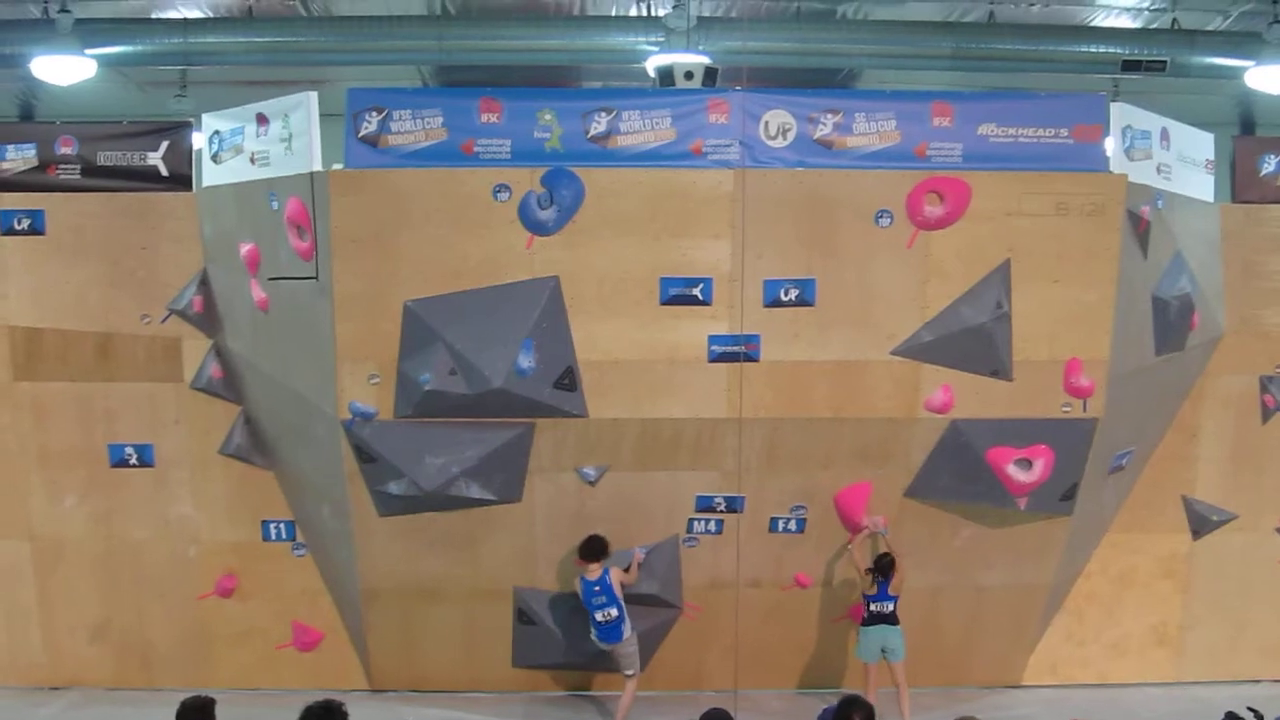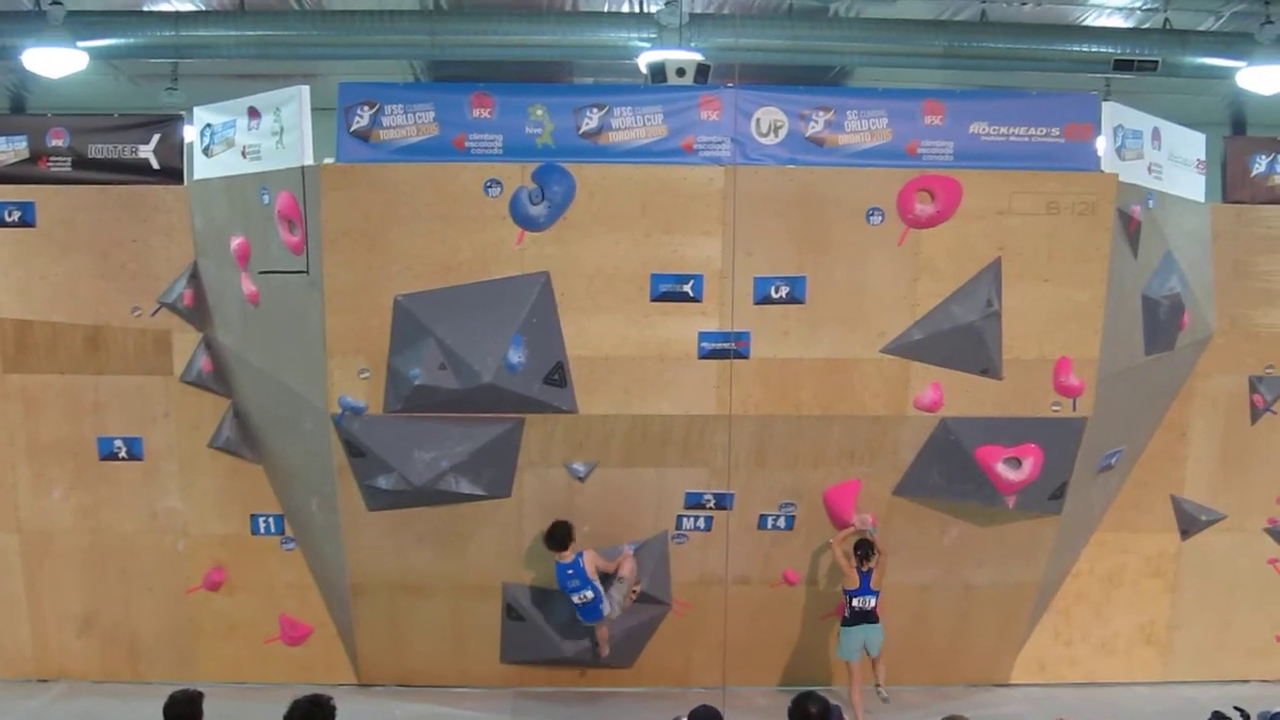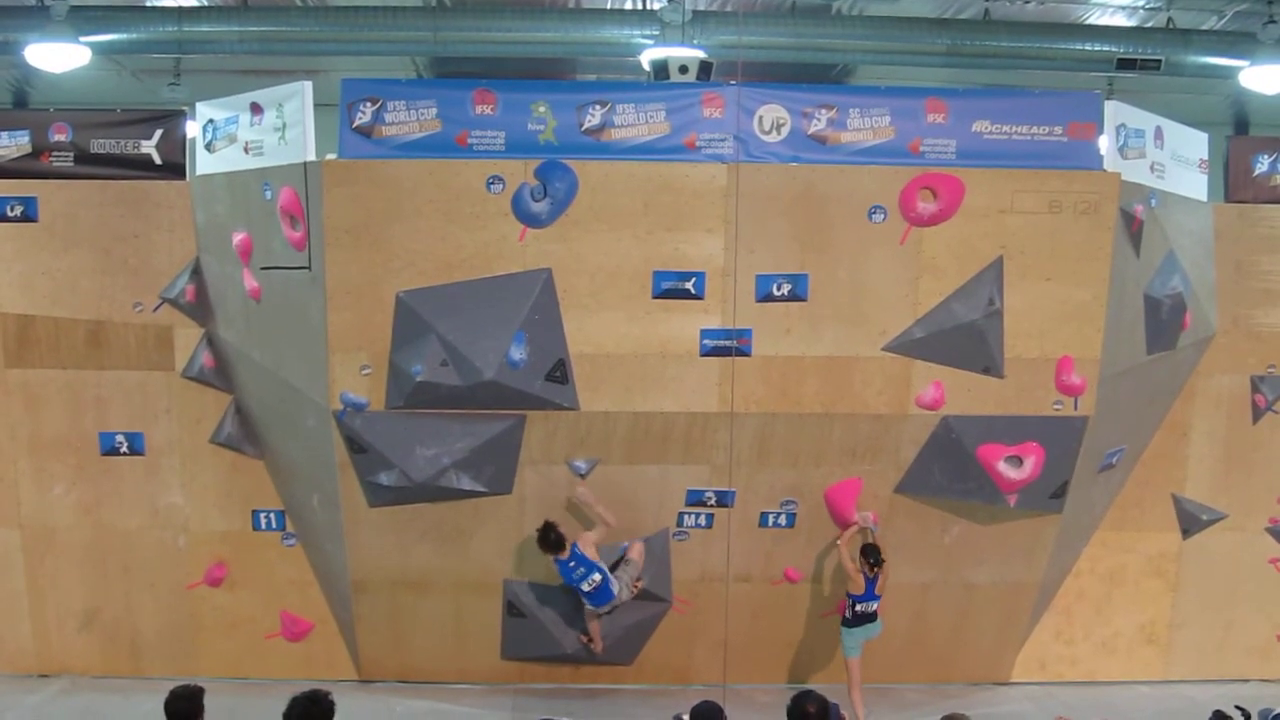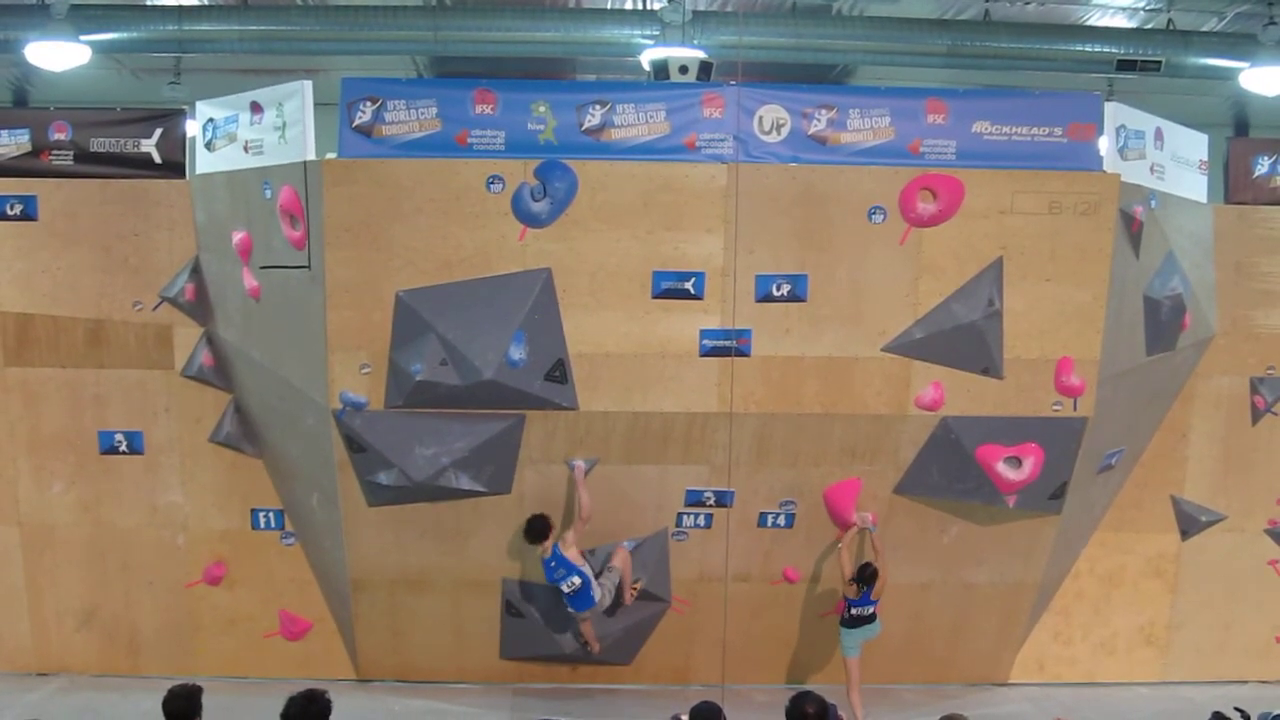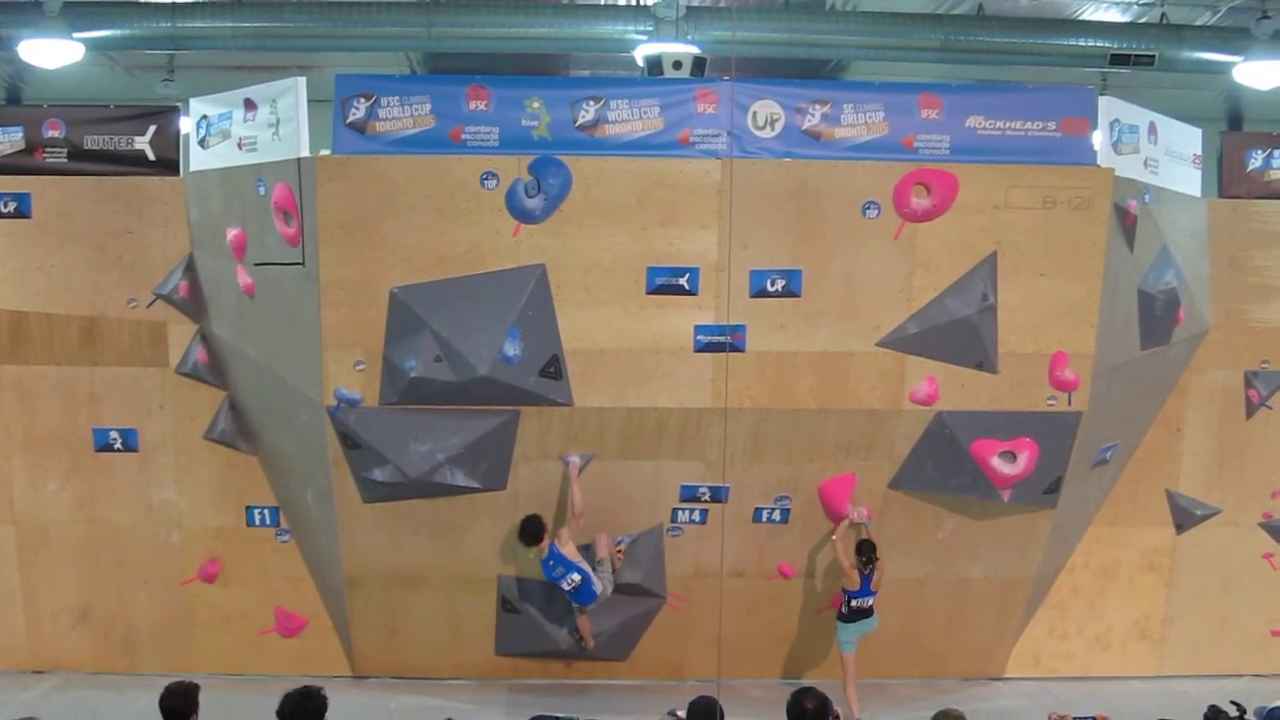
dt=1s
person 1, frame 1
left shoulder: (867, 579)
right shoulder: (897, 581)
left elbow: (854, 547)
right elbow: (895, 556)
left wrist: (869, 531)
right wrist: (883, 535)
left hip: (870, 632)
right hip: (892, 632)
left knee: (871, 683)
right knee: (900, 682)
person 1, frame 2
left shoulder: (849, 573)
right shoulder: (877, 574)
left elbow: (835, 543)
right elbow: (882, 553)
left wrist: (854, 528)
right wrist: (869, 533)
left hip: (851, 631)
right hip: (873, 629)
left knee: (855, 679)
right knee: (877, 658)
right ankle: (880, 686)
person 1, frame 3
left shoulder: (856, 578)
right shoulder: (881, 578)
left elbow: (842, 544)
right elbow: (877, 552)
left wrist: (858, 525)
right wrist: (870, 529)
left hip: (852, 632)
right hip: (874, 627)
left knee: (854, 682)
person 1, frame 4
left shoulder: (849, 583)
right shoulder: (879, 584)
left elbow: (843, 547)
right elbow: (879, 553)
left wrist: (857, 527)
right wrist: (870, 529)
left hip: (851, 633)
right hip: (872, 628)
left knee: (853, 683)
person 1, frame 5
left shoulder: (850, 575)
right shoulder: (878, 572)
left elbow: (837, 539)
right elbow: (872, 547)
left wrist: (849, 520)
right wrist: (864, 524)
left hip: (848, 627)
right hip: (870, 623)
left knee: (849, 677)
person 2, frame 1
left shoulder: (579, 583)
right shoulder: (613, 573)
right elbow: (631, 579)
right wrist: (635, 561)
left hip: (600, 640)
right hip: (623, 638)
right knee: (631, 681)
person 2, frame 2
left shoulder: (557, 566)
right shoulder: (587, 556)
right elbow: (611, 568)
right wrist: (623, 556)
left hip: (587, 618)
right hip: (608, 610)
right knee: (629, 562)
left ankle: (603, 649)
right ankle: (627, 598)
person 2, frame 3
left shoulder: (558, 566)
right shoulder: (584, 543)
right elbow: (610, 522)
right wrist: (587, 499)
left hip: (596, 608)
right hip: (617, 593)
left knee: (591, 615)
right knee: (637, 546)
left ankle: (597, 645)
right ankle: (631, 589)
person 2, frame 4
left shoulder: (545, 562)
right shoulder: (565, 546)
right elbow: (584, 516)
right wrist: (579, 480)
left hip: (578, 608)
right hip: (599, 598)
left knee: (583, 618)
right knee: (622, 551)
left ankle: (594, 646)
right ankle: (628, 594)
person 2, frame 5
left shoulder: (544, 564)
right shoulder: (561, 543)
right elbow: (578, 513)
right wrist: (573, 476)
left hip: (581, 601)
right hip: (600, 588)
left knee: (580, 612)
right knee: (601, 538)
left ankle: (588, 642)
right ankle: (615, 562)
